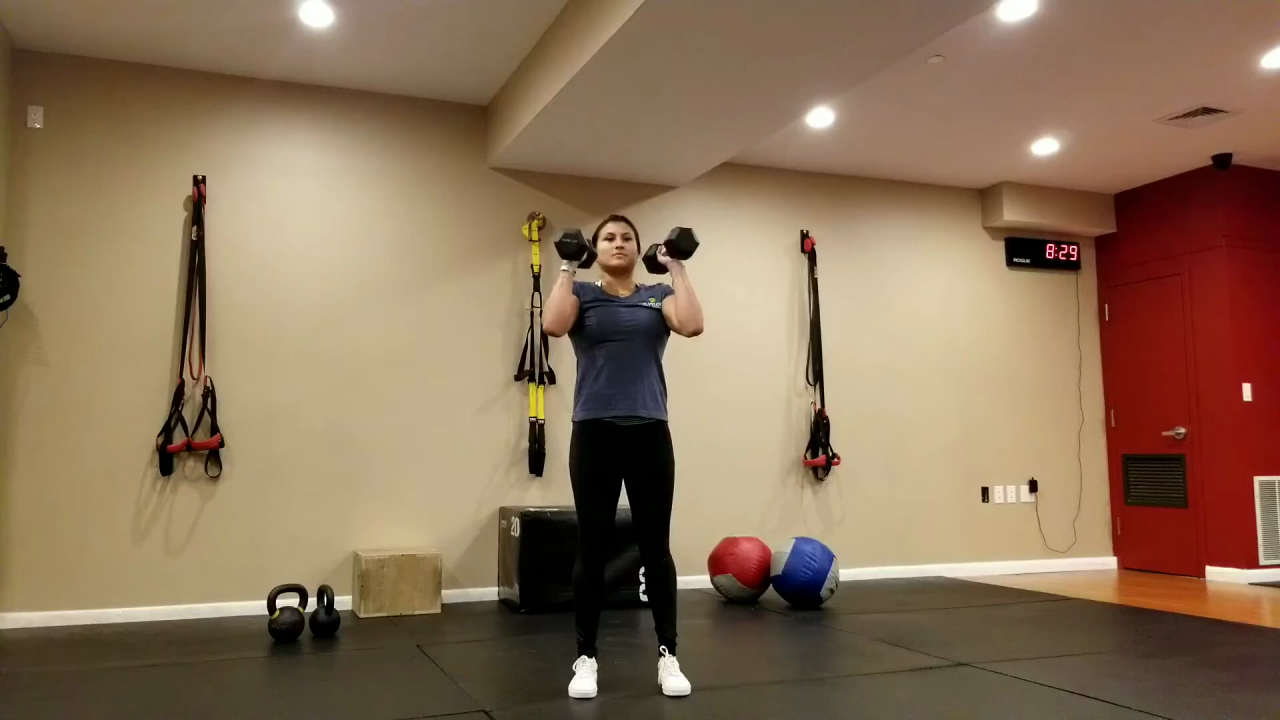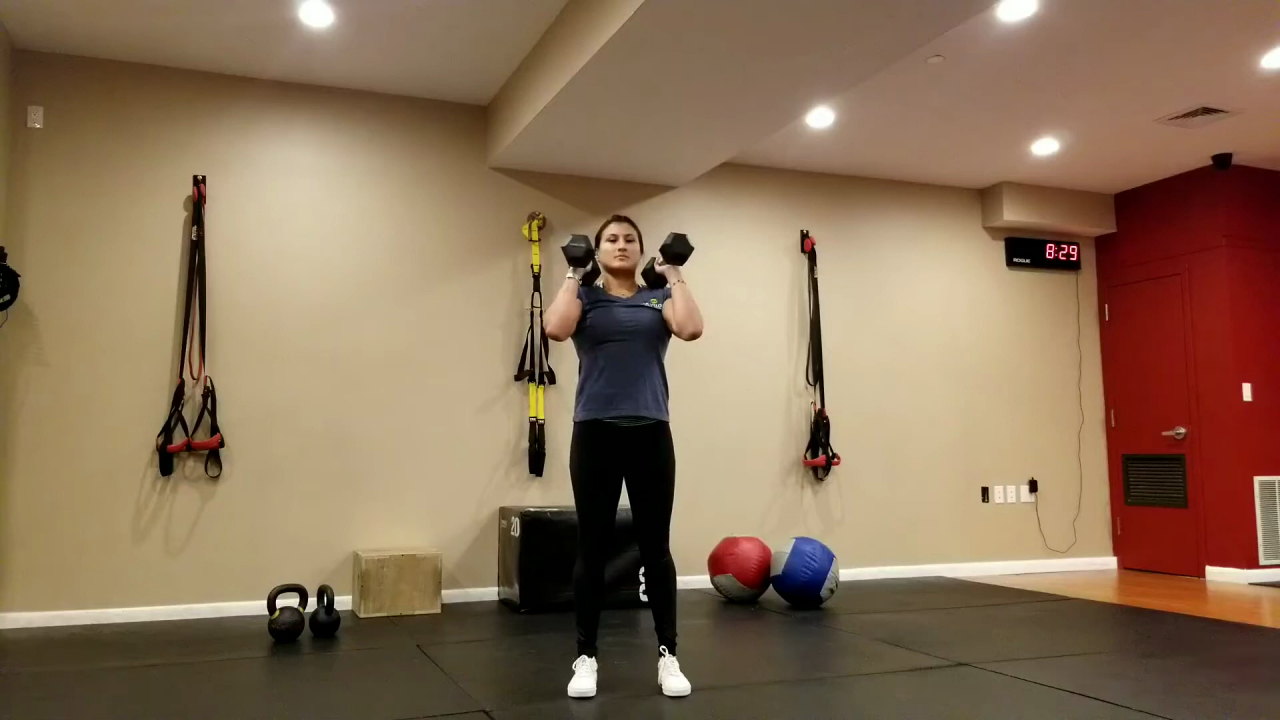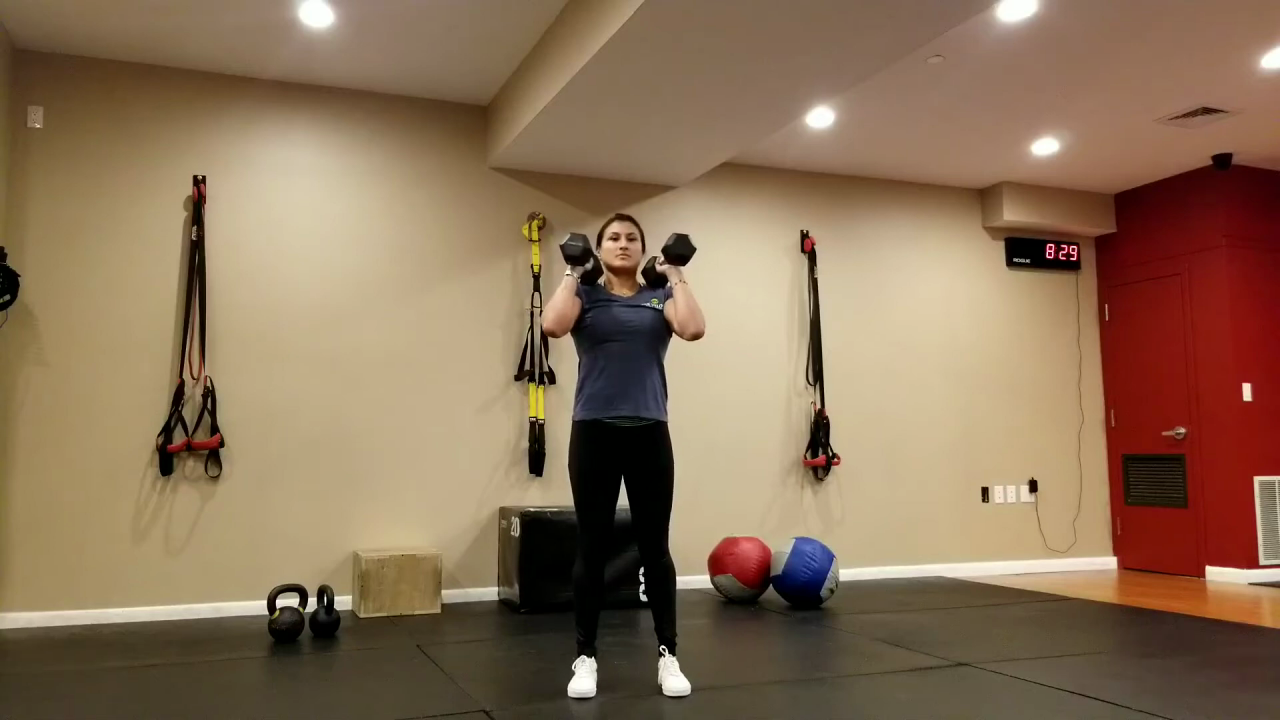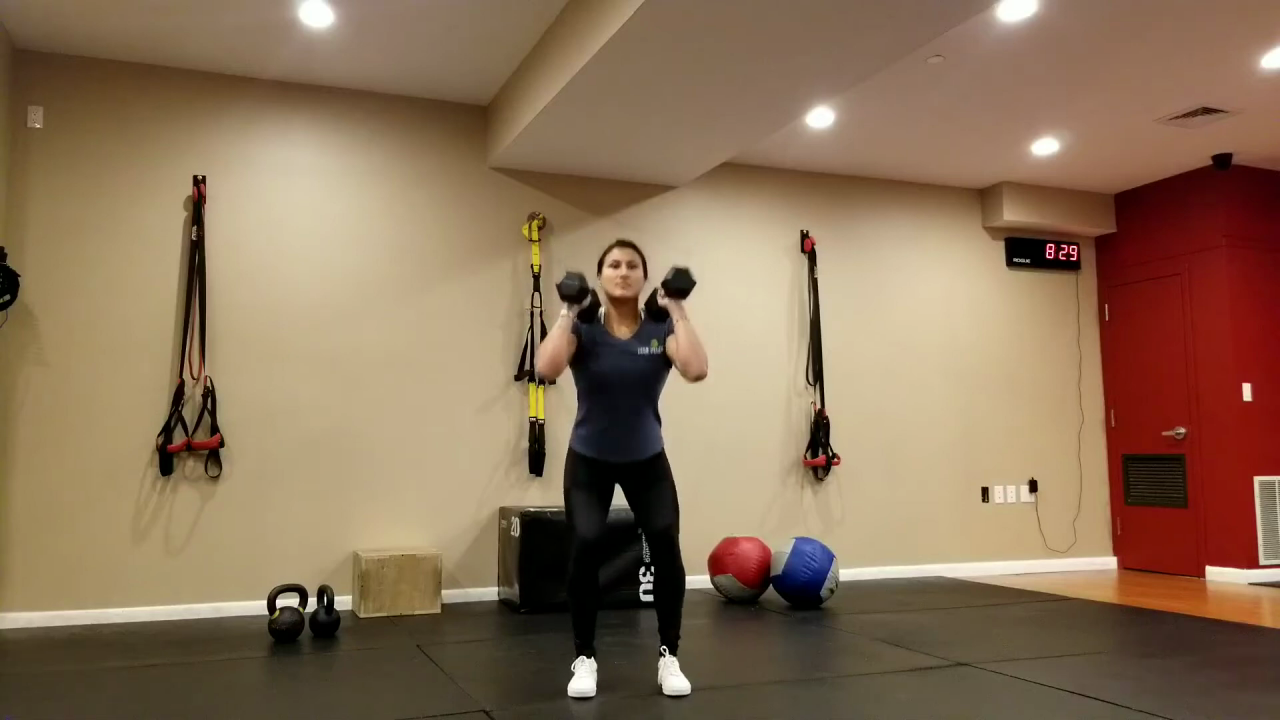
dt=0.3s
person 1, frame 1
left shoulder: (658, 295)
right shoulder: (583, 295)
left elbow: (692, 325)
right elbow: (553, 325)
left wrist: (677, 269)
right wrist: (567, 267)
left hip: (649, 433)
right hip: (595, 433)
left knee: (655, 545)
right knee: (592, 546)
left ankle: (668, 655)
right ankle: (586, 658)
person 1, frame 2
left shoulder: (660, 297)
right shoulder: (585, 297)
left elbow: (691, 329)
right elbow: (555, 329)
left wrist: (675, 276)
right wrist: (574, 275)
left hip: (650, 433)
right hip: (595, 433)
left knee: (655, 546)
right knee: (593, 546)
left ankle: (667, 656)
right ankle: (586, 657)
person 1, frame 3
left shoulder: (660, 297)
right shoulder: (586, 295)
left elbow: (693, 328)
right elbow: (552, 325)
left wrist: (676, 275)
right wrist: (572, 273)
left hip: (648, 432)
right hip: (593, 432)
left knee: (654, 546)
right knee: (592, 546)
left ankle: (667, 657)
right ankle: (585, 658)
person 1, frame 4
left shoulder: (661, 329)
right shoulder: (583, 328)
left elbow: (697, 369)
right elbow: (546, 369)
left wrist: (677, 311)
right wrist: (568, 311)
left hip: (646, 460)
right hip: (589, 461)
left knee: (665, 545)
right knee: (585, 544)
left ankle: (668, 656)
right ankle: (584, 658)
